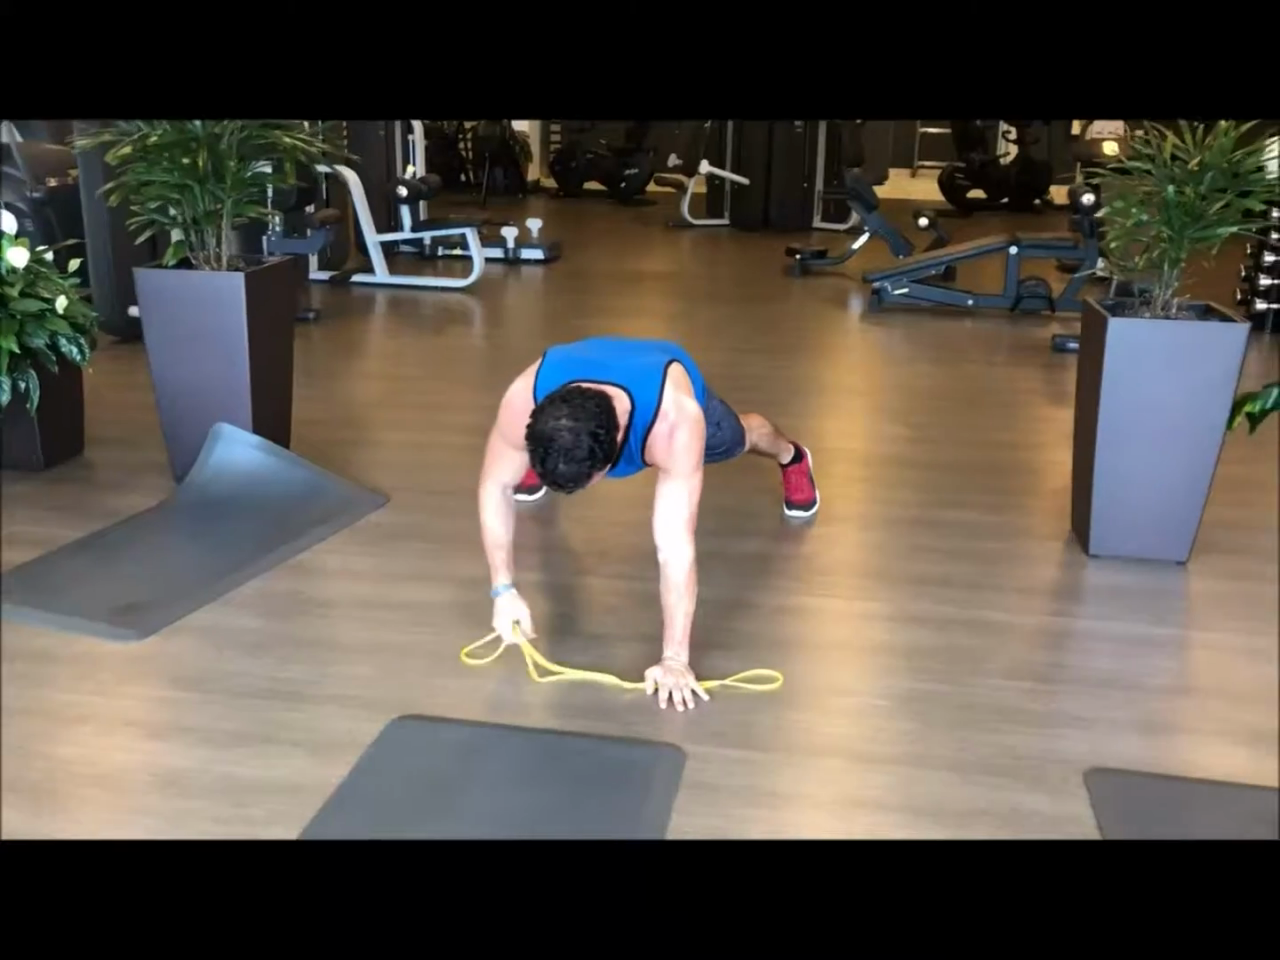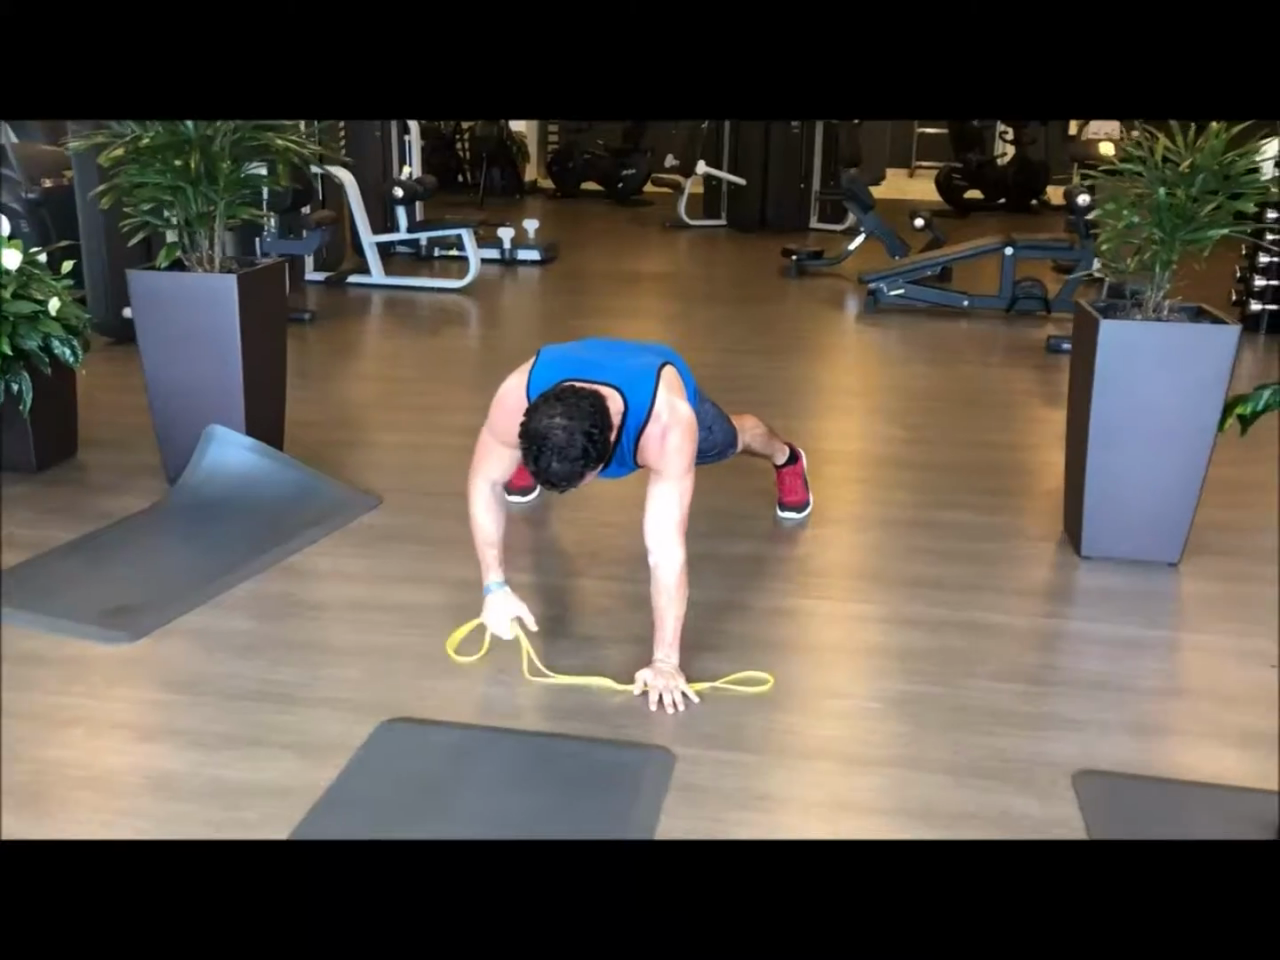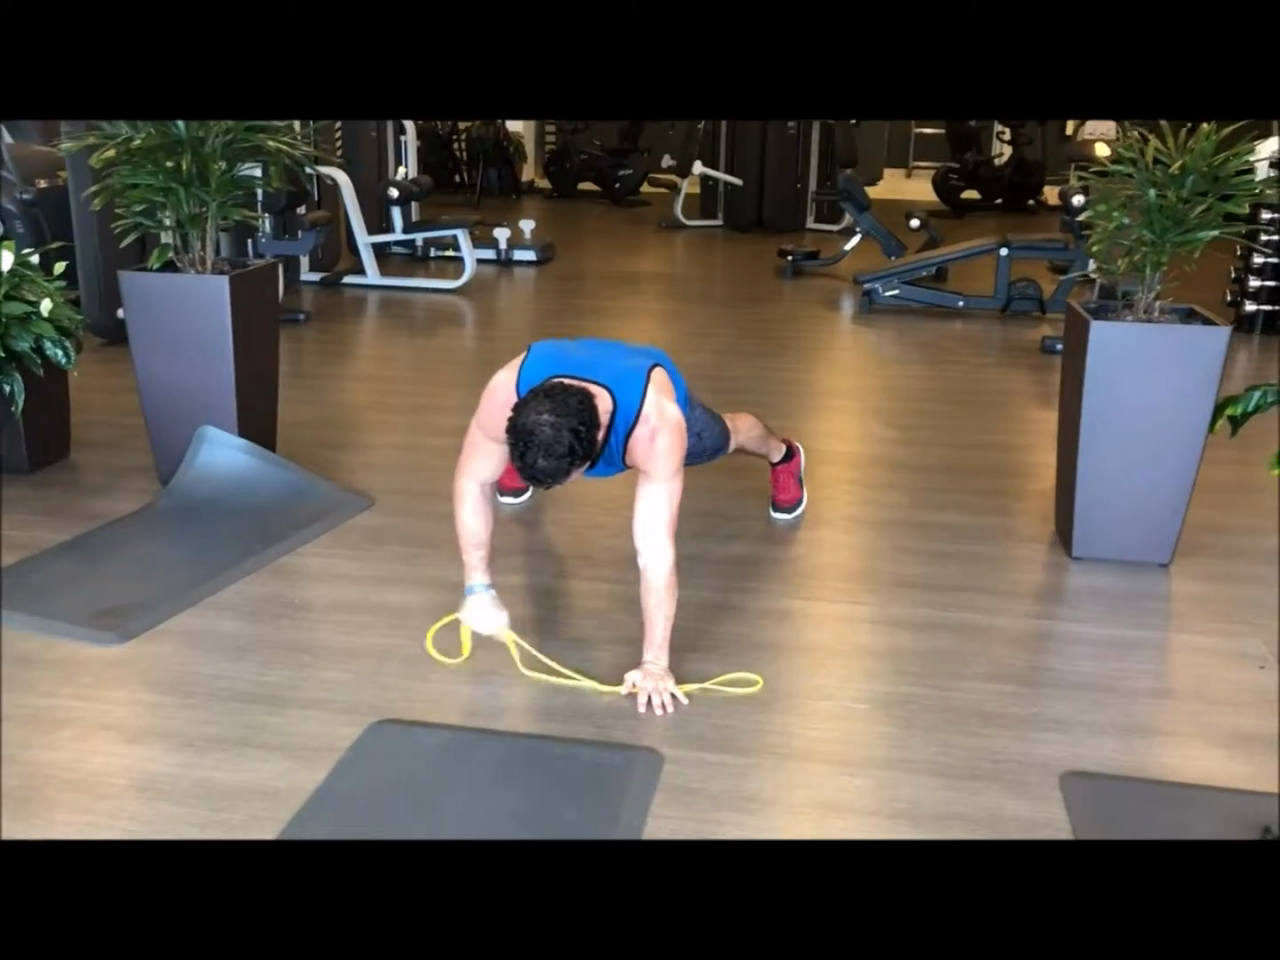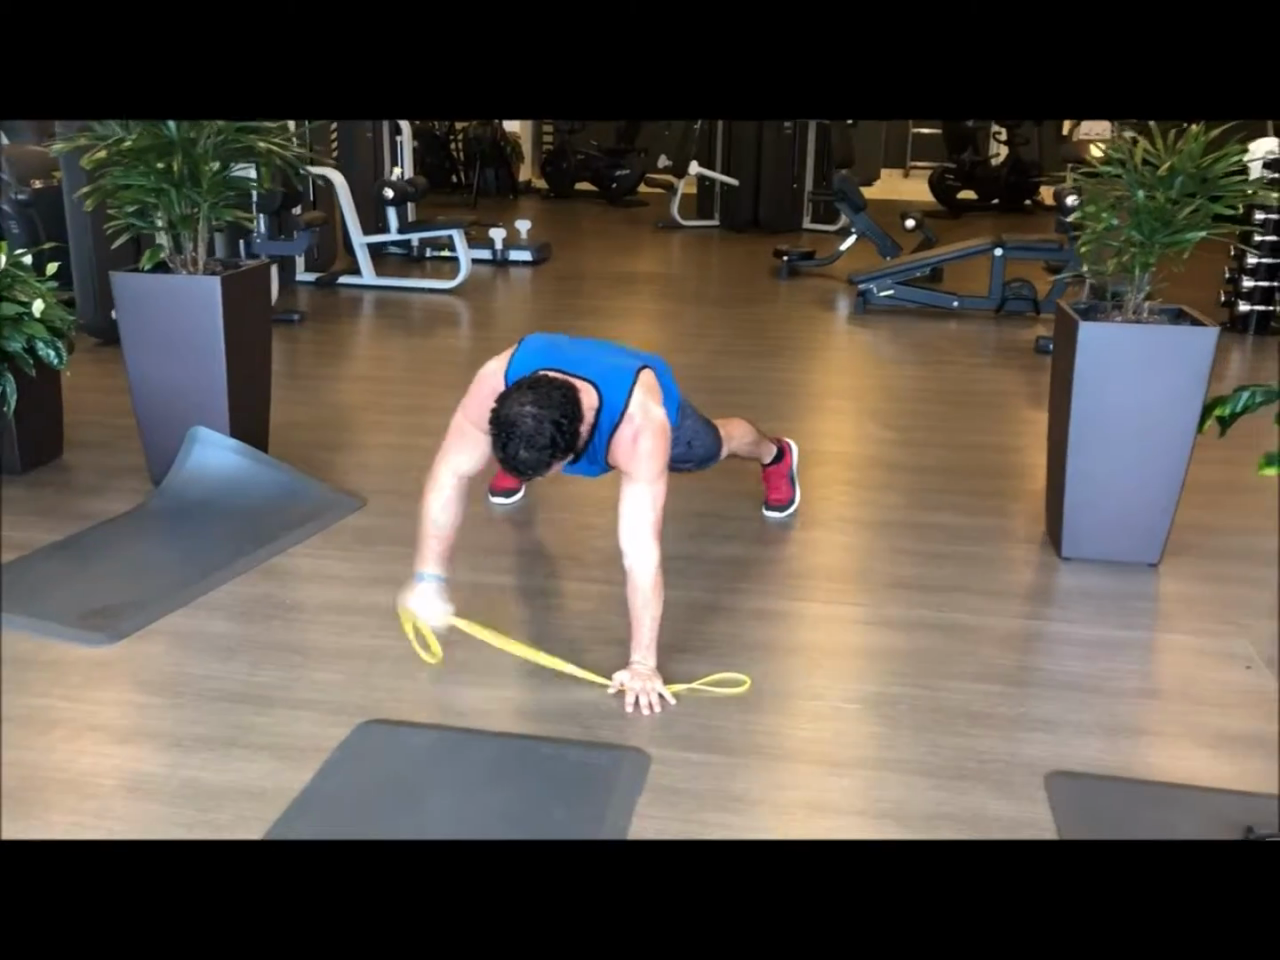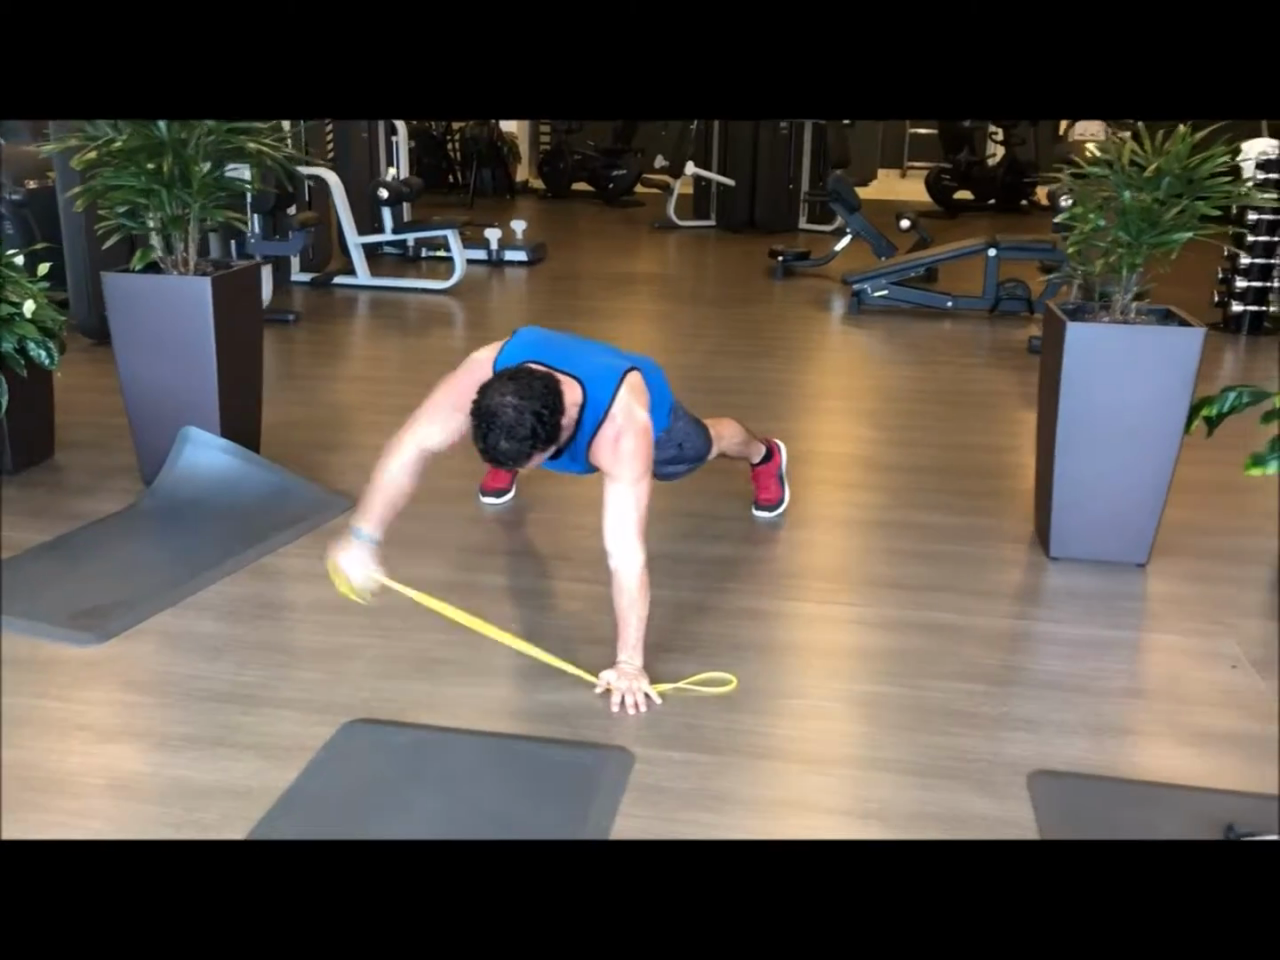
dt=0.1s
person 1, frame 1
left shoulder: (676, 422)
right shoulder: (525, 399)
left elbow: (674, 547)
right elbow: (494, 487)
left wrist: (674, 659)
right wrist: (503, 589)
left hip: (673, 383)
right hip: (584, 372)
left knee: (737, 440)
right knee: (527, 476)
left ankle: (790, 455)
right ankle: (536, 468)
person 1, frame 2
left shoulder: (668, 424)
right shoulder: (517, 398)
left elbow: (665, 549)
right elbow: (484, 483)
left wrist: (664, 661)
right wrist: (495, 586)
left hip: (659, 390)
left knee: (729, 441)
right knee: (517, 475)
left ankle: (784, 456)
right ankle: (527, 468)
person 1, frame 3
left shoulder: (657, 426)
right shoulder: (509, 394)
left elbow: (654, 550)
right elbow: (473, 482)
left wrist: (655, 664)
right wrist: (478, 587)
left hip: (646, 404)
left knee: (726, 441)
right knee: (535, 472)
left ankle: (782, 455)
right ankle: (522, 472)
person 1, frame 4
left shoulder: (640, 428)
right shoulder: (498, 382)
left elbow: (641, 552)
right elbow: (449, 475)
left wrist: (642, 664)
right wrist: (428, 577)
left knee: (713, 444)
right knee: (521, 464)
left ankle: (774, 453)
right ankle: (513, 473)
person 1, frame 5
left shoulder: (623, 431)
right shoulder: (492, 370)
left elbow: (625, 553)
right elbow: (413, 445)
left wrist: (629, 665)
right wrist: (362, 538)
left hip: (646, 407)
left knee: (711, 442)
right knee: (516, 456)
left ankle: (763, 453)
right ankle: (508, 467)
